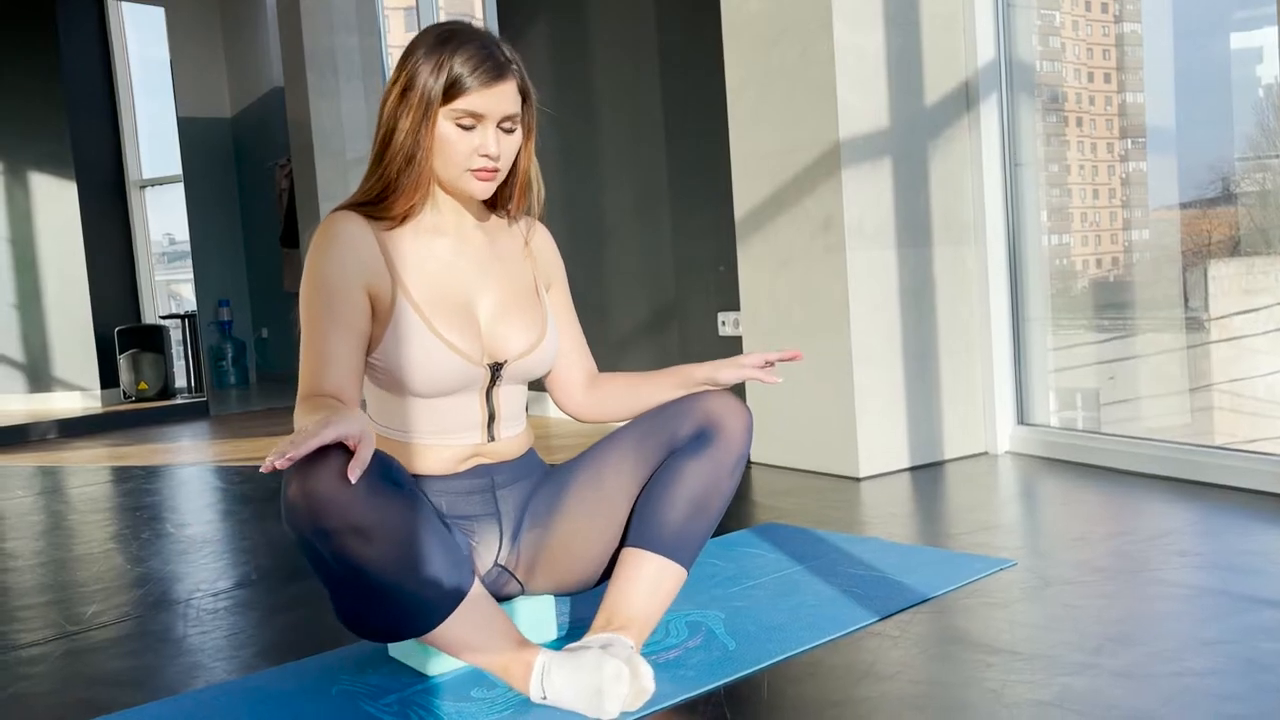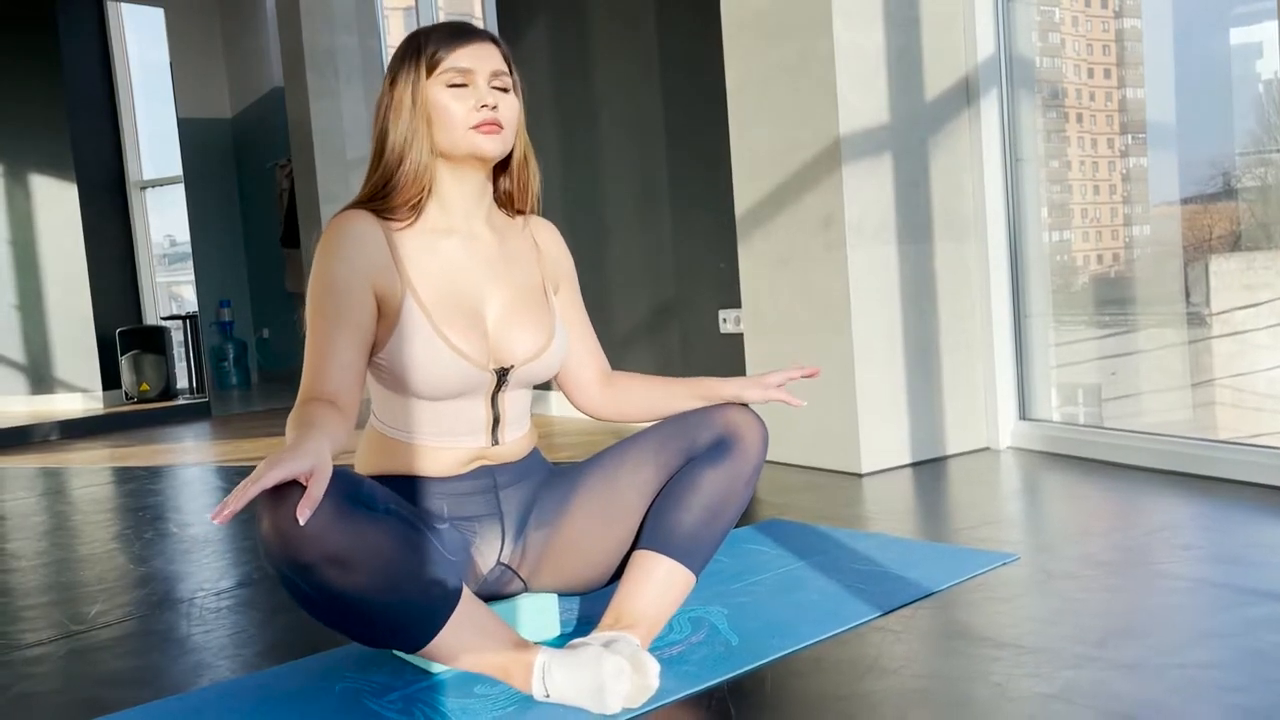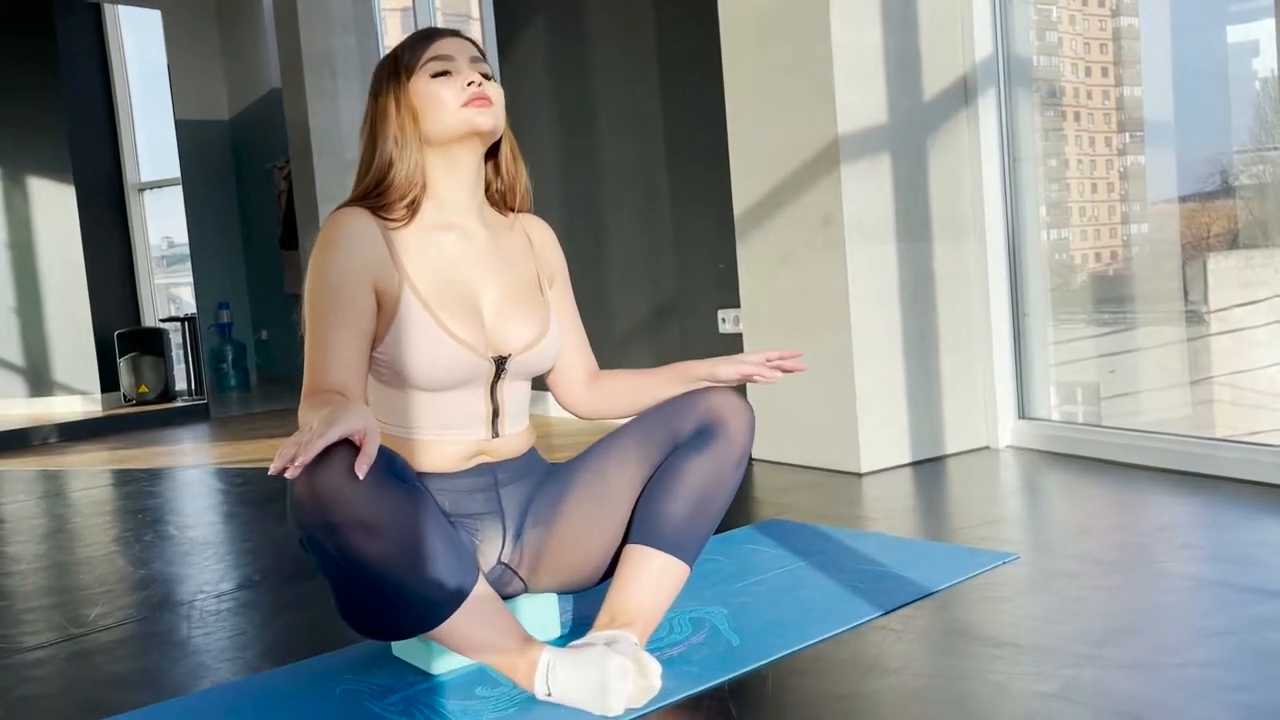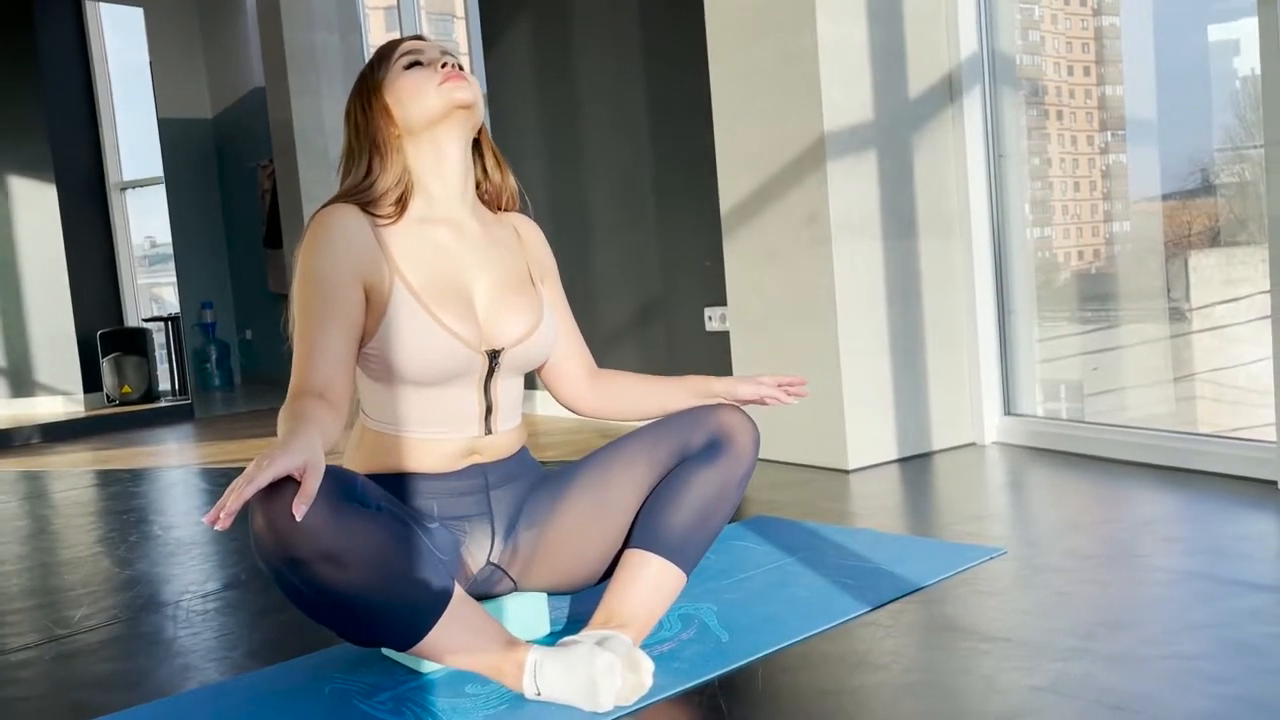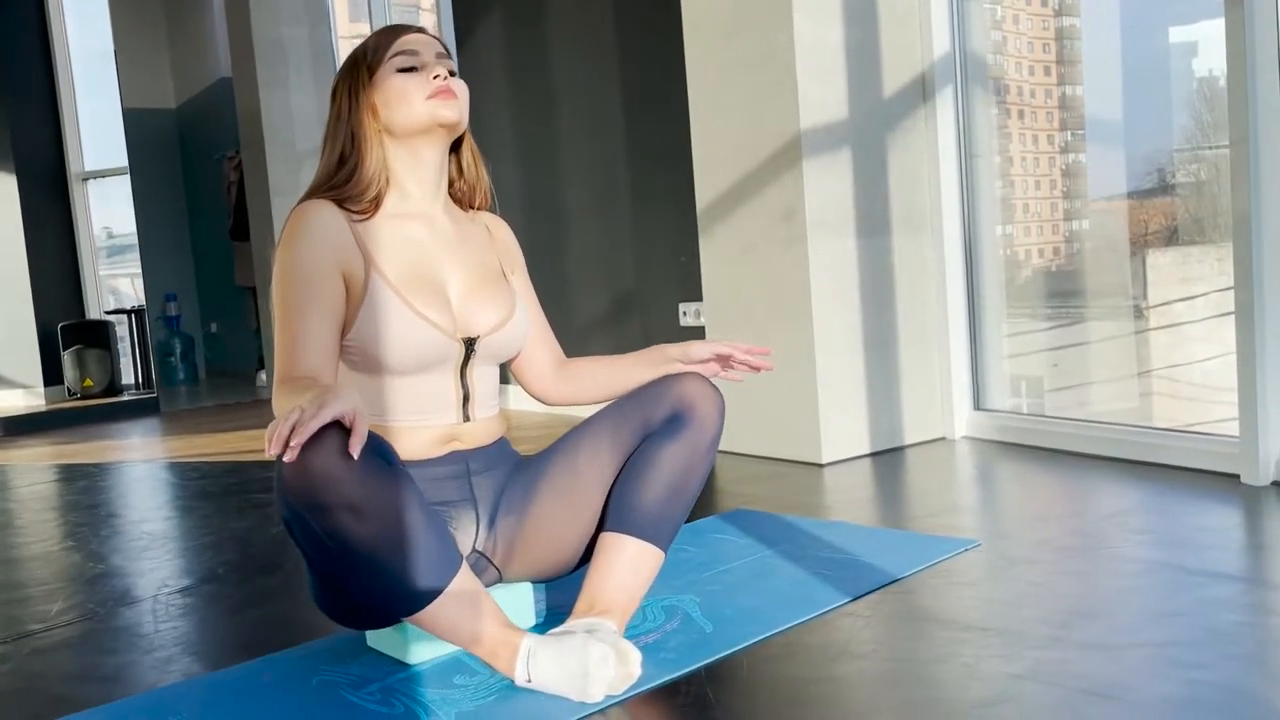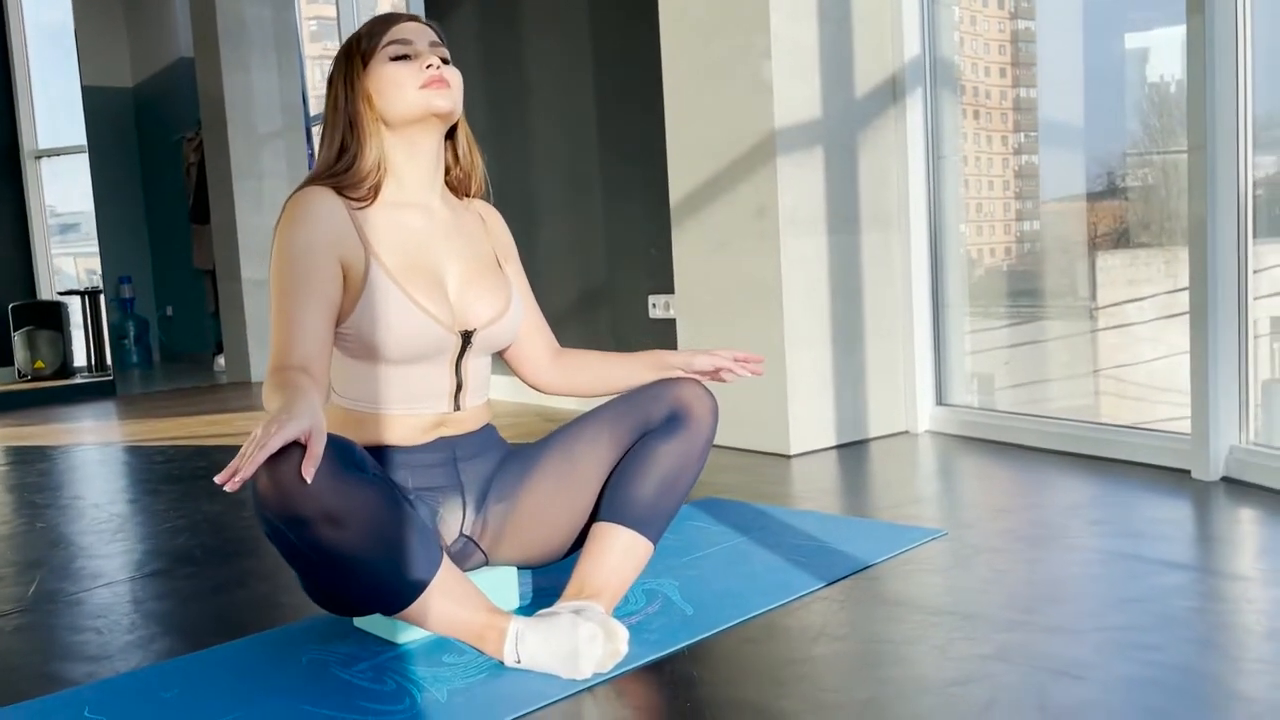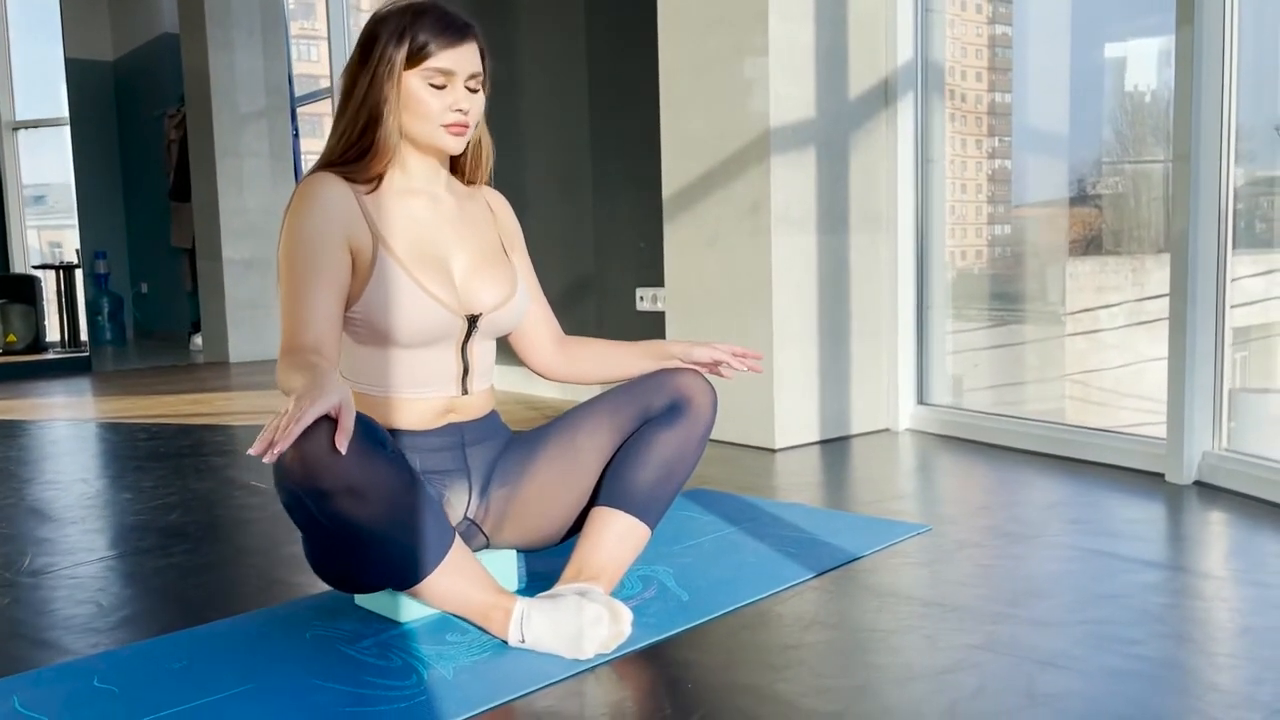
dt=0.7s
person 1, frame 1
left shoulder: (530, 242)
right shoulder: (353, 241)
left elbow: (582, 391)
right elbow: (322, 398)
left wrist: (709, 371)
right wrist: (341, 419)
left hip: (528, 510)
right hip: (413, 531)
left knee: (718, 418)
right knee: (325, 484)
left ankle: (612, 648)
person 1, frame 2
left shoulder: (539, 241)
right shoulder: (363, 240)
left elbow: (597, 388)
right elbow: (328, 397)
left wrist: (730, 388)
right wrist: (311, 443)
left hip: (530, 510)
right hip: (413, 526)
left knee: (732, 432)
right knee: (298, 519)
left ankle: (616, 645)
person 1, frame 3
left shoulder: (532, 238)
right shoulder: (360, 237)
left elbow: (583, 388)
right elbow: (328, 394)
left wrist: (710, 368)
right wrist: (343, 416)
left hip: (530, 509)
right hip: (415, 531)
left knee: (720, 415)
right knee: (333, 480)
left ankle: (616, 644)
person 1, frame 4
left shoulder: (521, 237)
right shoulder: (349, 232)
left elbow: (582, 385)
right elbow: (318, 393)
left wrist: (715, 387)
right wrist: (301, 438)
left hip: (520, 507)
right hip: (404, 527)
left knee: (724, 433)
right knee: (293, 515)
left ankle: (611, 641)
right ankle: (522, 666)
person 1, frame 5
left shoulder: (491, 234)
right shoulder: (326, 227)
left elbow: (551, 376)
right elbow: (297, 385)
left wrist: (673, 355)
right wrist: (326, 399)
left hip: (502, 499)
right hip: (390, 525)
left knee: (689, 398)
right knee: (321, 460)
left ankle: (595, 630)
right ankle: (519, 652)
person 1, frame 6
left shoulder: (483, 221)
right shoulder: (324, 214)
left elbow: (546, 364)
right elbow: (293, 369)
left wrist: (669, 361)
right wrist: (299, 403)
left hip: (489, 485)
right hip: (378, 508)
left knee: (685, 405)
right knee: (292, 477)
left ankle: (582, 613)
right ankle: (504, 635)
person 1, frame 7
left shoulder: (490, 209)
right shoulder: (332, 201)
left elbow: (548, 350)
right elbow: (302, 356)
left wrist: (671, 350)
right wrist: (321, 384)
left hip: (490, 469)
right hip: (386, 491)
left knee: (684, 393)
right knee: (316, 450)
left ankle: (581, 596)
right ankle: (510, 616)
